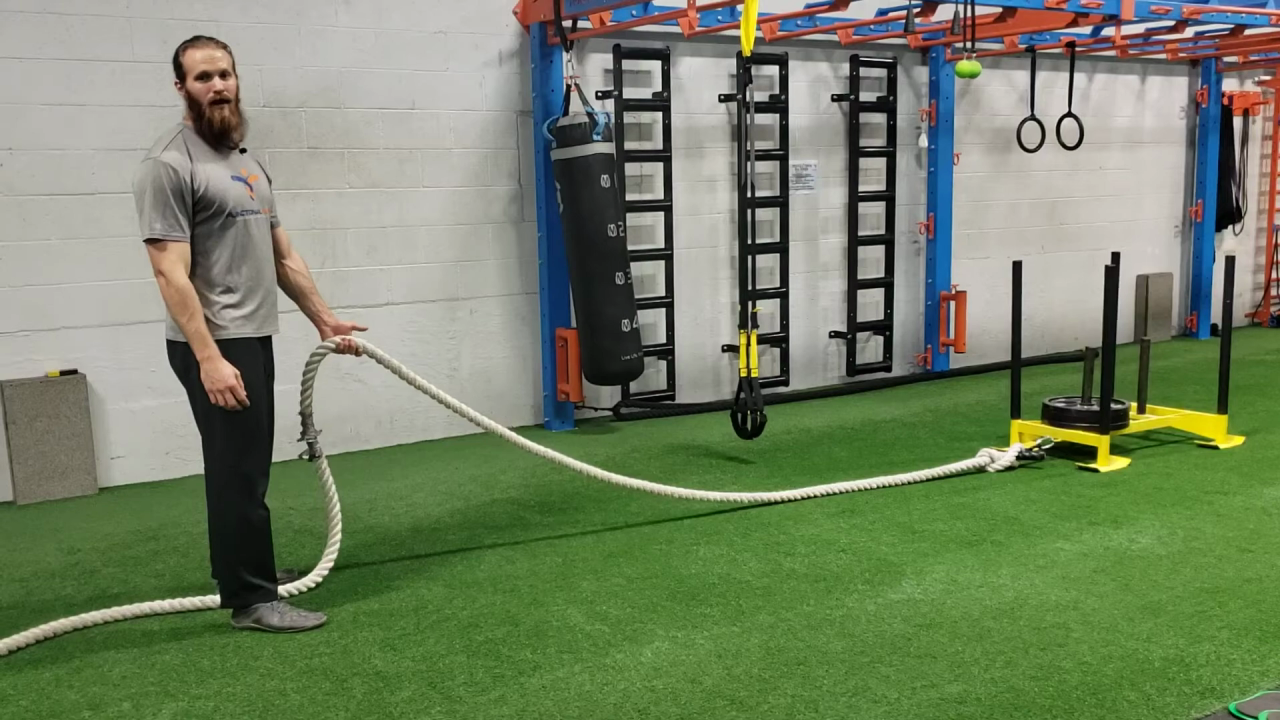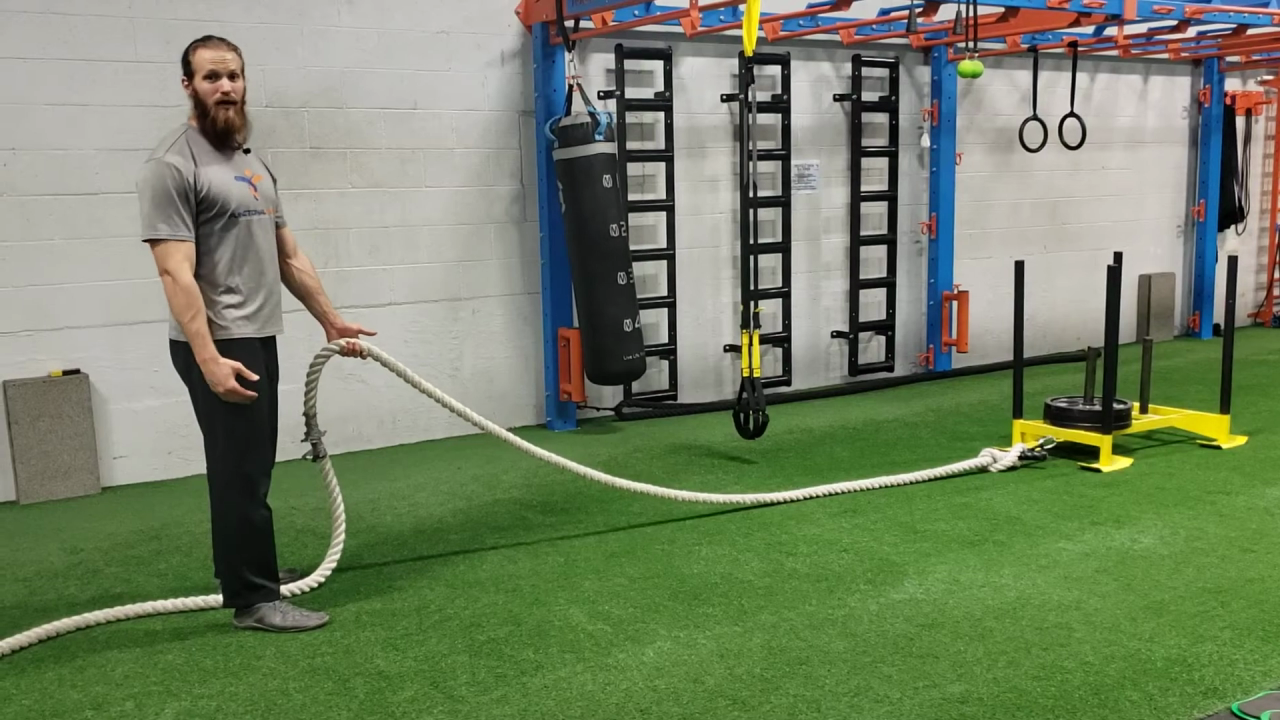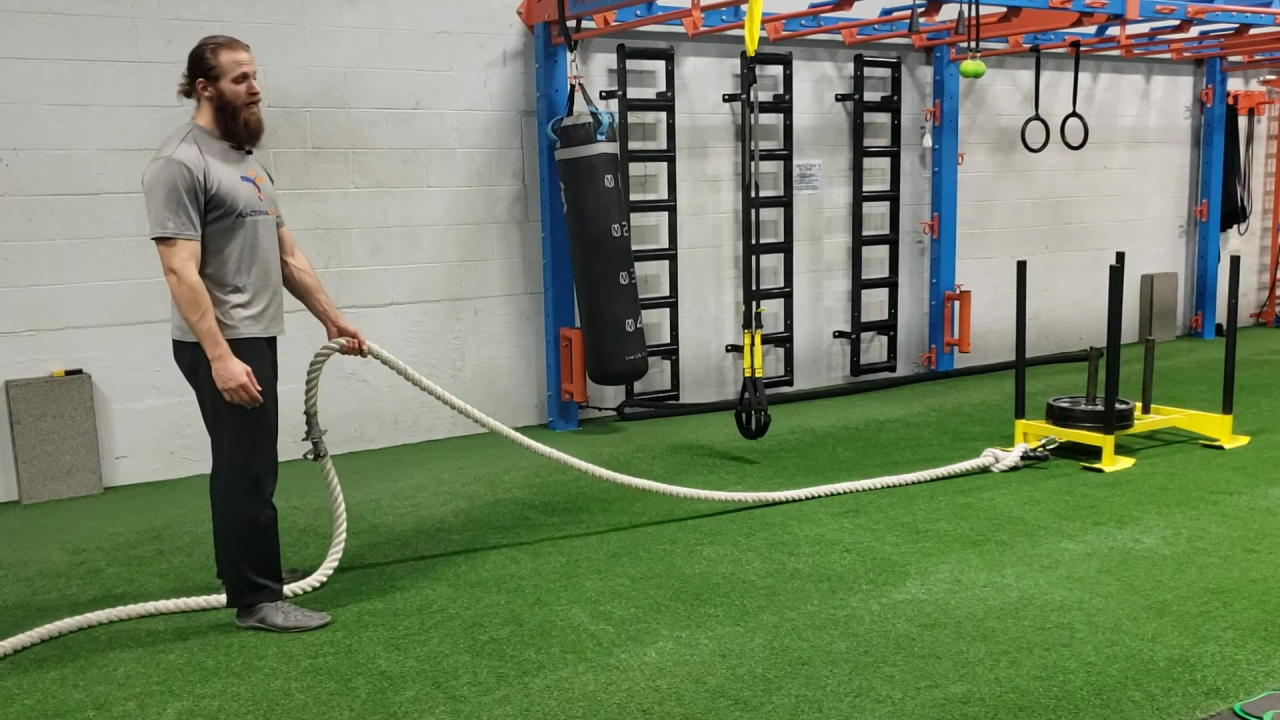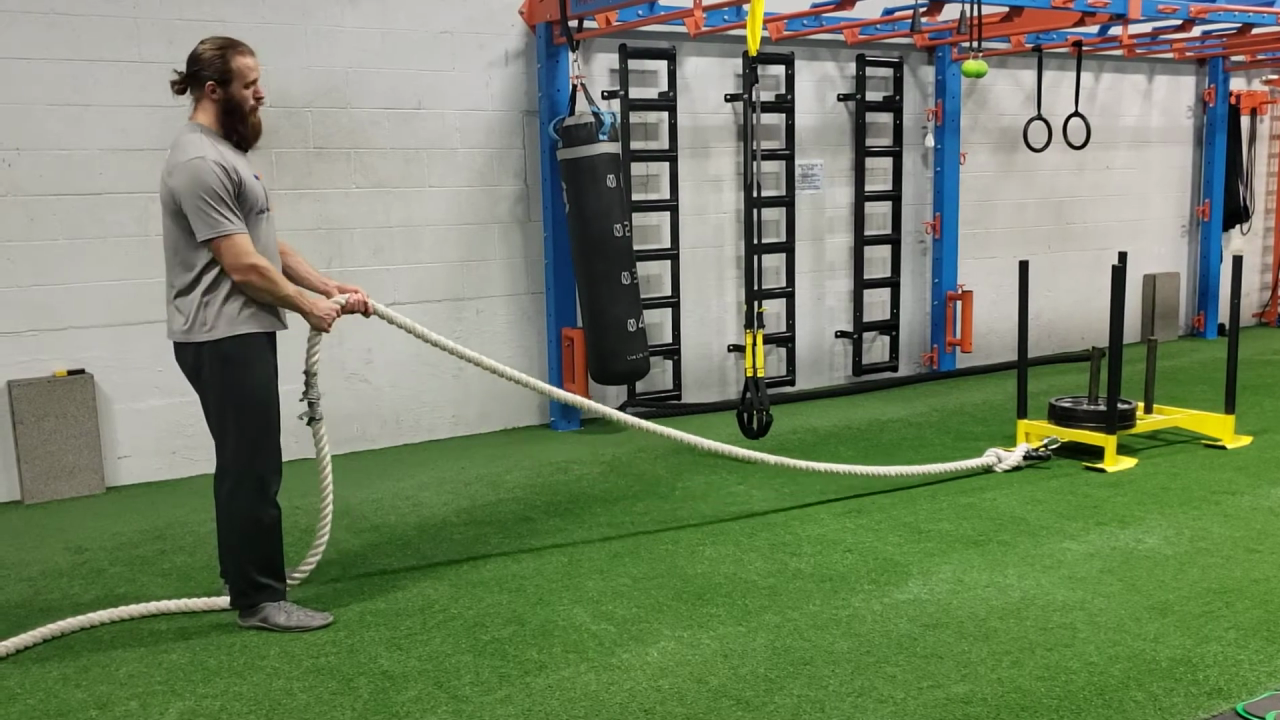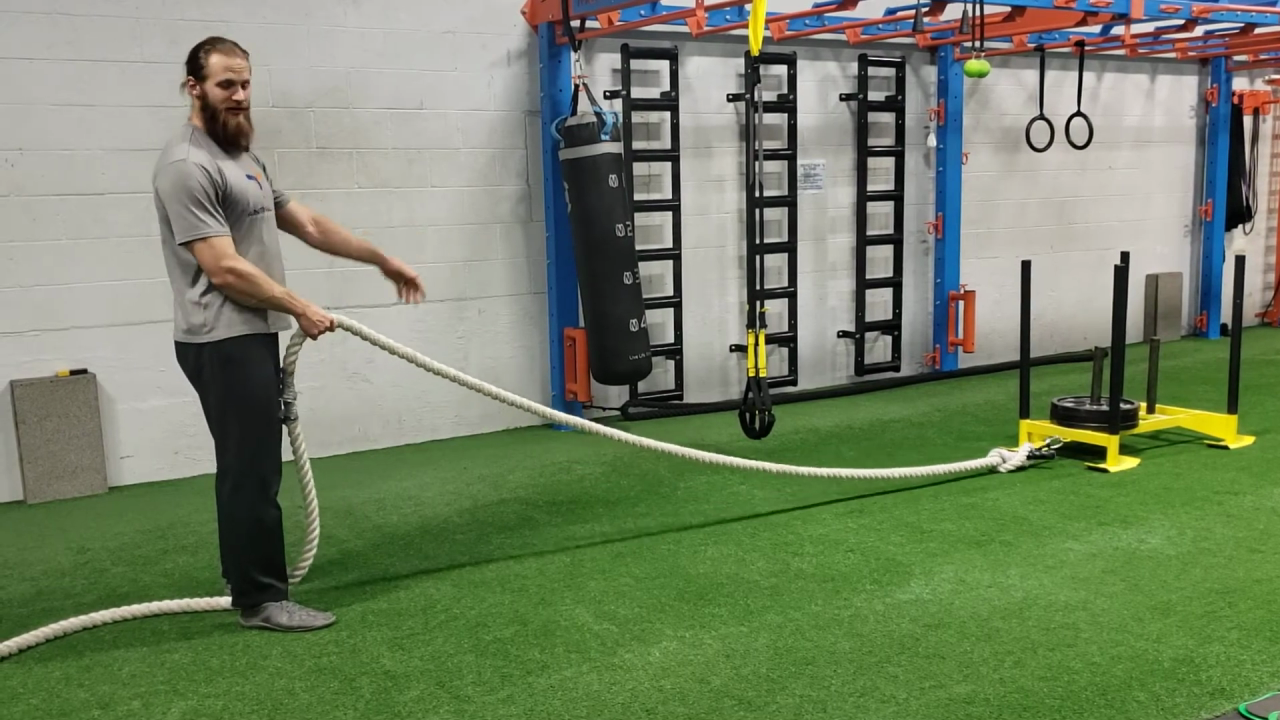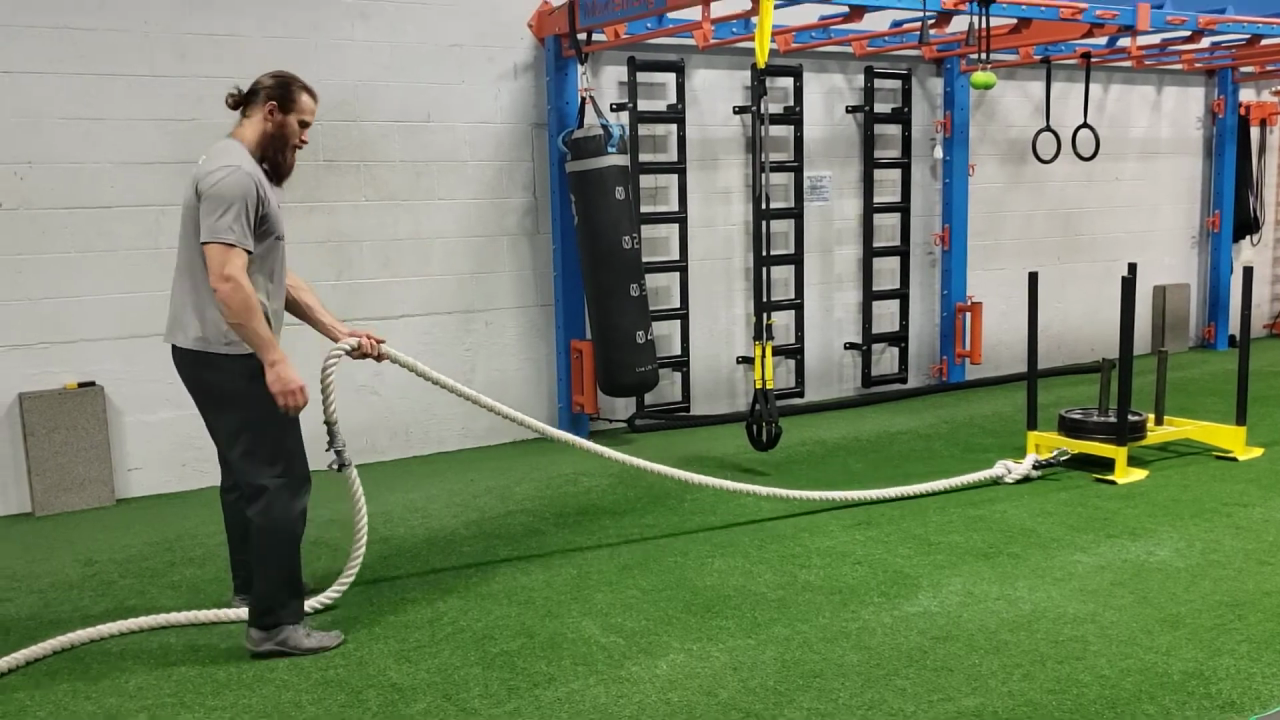
dt=0.7s
person 1, frame 1
left shoulder: (246, 161)
right shoulder: (170, 164)
left elbow: (282, 255)
right elbow: (172, 272)
left wrist: (325, 319)
right wrist: (209, 357)
left hip: (254, 337)
right hip: (216, 345)
left knee: (246, 465)
right knee: (239, 469)
left ankle: (241, 568)
right ankle: (251, 599)
person 1, frame 2
left shoulder: (252, 160)
right shoulder: (172, 165)
left elbow: (288, 255)
right elbow: (177, 273)
left wrist: (331, 319)
right wrist: (208, 358)
left hip: (257, 337)
right hip: (218, 345)
left knee: (248, 465)
right knee: (241, 470)
left ankle: (243, 569)
right ankle: (253, 598)
person 1, frame 3
left shoulder: (247, 158)
right shoulder: (180, 163)
left elbow: (286, 253)
right elbow: (181, 271)
left wrist: (332, 318)
right wrist: (220, 356)
left hip: (256, 337)
right hip: (223, 344)
left knee: (245, 464)
right knee: (248, 468)
left ankle: (245, 570)
right ankle: (256, 599)
person 1, frame 4
left shoulder: (221, 153)
right shoulder: (200, 163)
left elbow: (267, 247)
right elbow: (244, 266)
left wrist: (328, 285)
right wrist: (308, 306)
left hip: (237, 335)
right hip: (224, 339)
left knee: (244, 463)
right knee: (252, 467)
left ankle: (245, 574)
right ankle: (258, 598)
person 1, frame 5
left shoulder: (242, 158)
right shoulder: (187, 166)
left elbow: (308, 225)
right elbow: (225, 270)
left wrist: (385, 260)
right wrist: (301, 308)
left hip: (249, 336)
right hip: (224, 342)
left knee: (246, 465)
right knee: (252, 469)
left ankle: (246, 577)
right ankle: (261, 598)
person 1, frame 6
left shoulder: (237, 170)
right shoulder: (234, 174)
left elbow: (275, 277)
right elbow: (228, 278)
left wrist: (337, 329)
right wrist: (275, 362)
left hip: (207, 349)
right hip: (228, 353)
left knee: (250, 474)
right knee: (279, 479)
left ankle: (253, 583)
right ankle: (274, 622)
